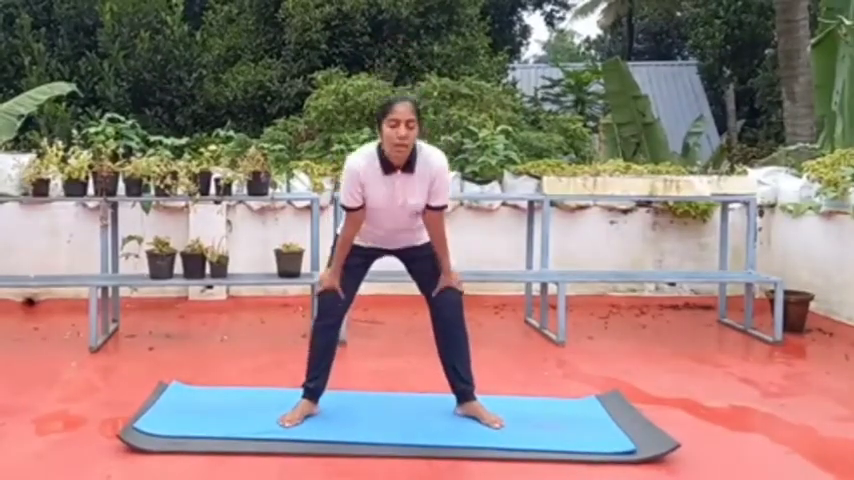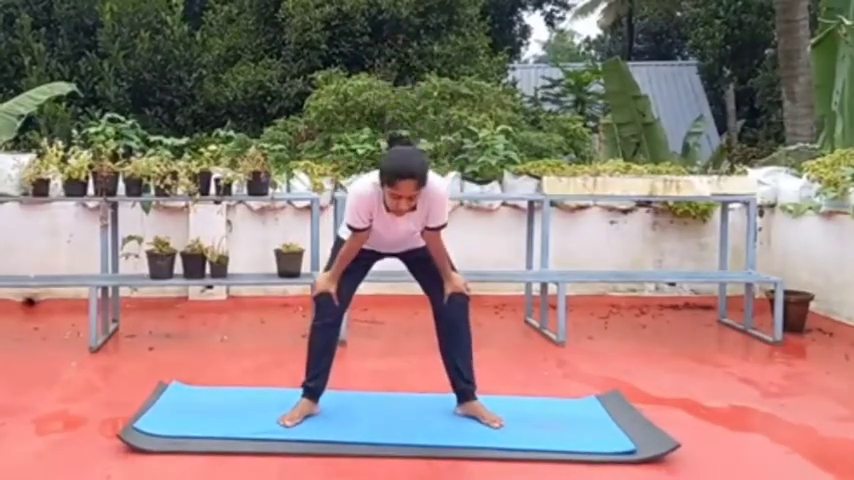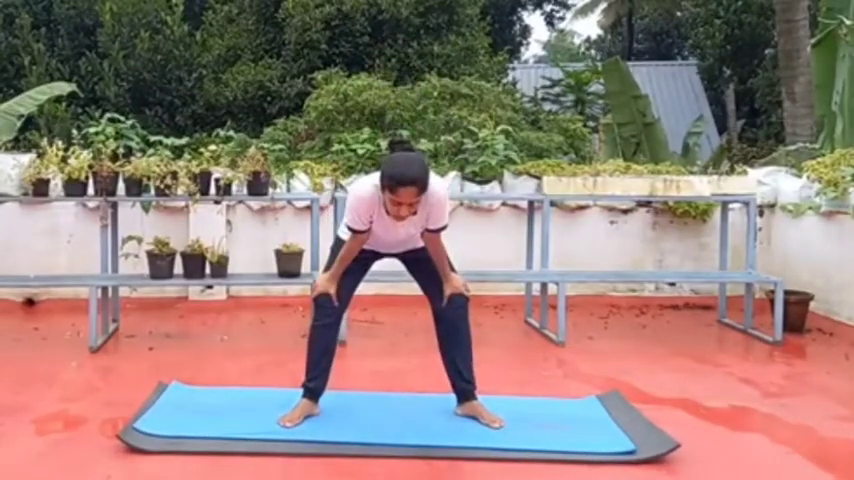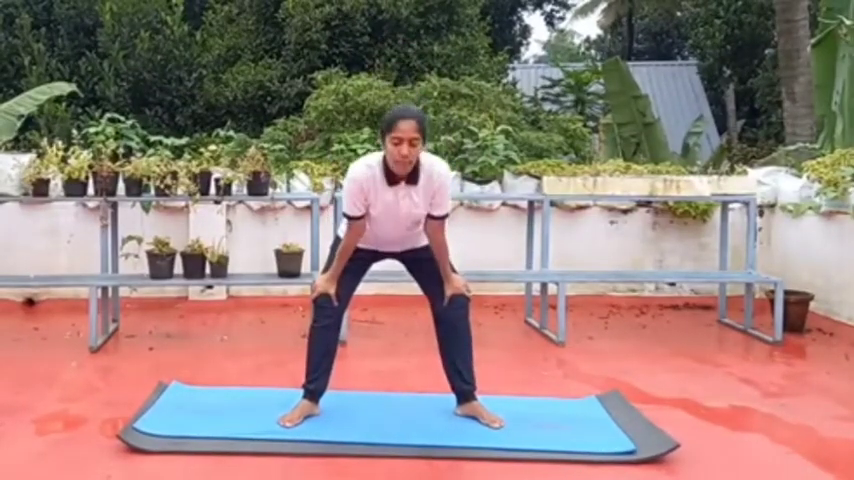
dt=0.5s
person 1, frame 1
left shoulder: (435, 163)
right shoulder: (358, 164)
left elbow: (434, 222)
right elbow: (352, 222)
left wrist: (446, 270)
right wrist: (334, 270)
left hip: (415, 242)
right hip: (363, 242)
left knee: (449, 309)
right knee: (328, 311)
left ankle: (467, 400)
right ankle: (309, 399)
person 1, frame 2
left shoulder: (437, 190)
right shoulder: (362, 190)
left elbow: (432, 239)
right elbow: (356, 240)
left wrist: (449, 277)
right wrist: (331, 276)
left hip: (415, 244)
right hip: (363, 243)
left knee: (454, 303)
right knee: (328, 306)
left ankle: (468, 399)
right ankle: (309, 399)
person 1, frame 3
left shoulder: (438, 192)
right shoulder: (362, 192)
left elbow: (432, 241)
right elbow: (356, 241)
left wrist: (448, 278)
right wrist: (331, 277)
left hip: (414, 245)
right hip: (363, 243)
left knee: (453, 304)
right knee: (327, 305)
left ankle: (468, 399)
right ankle: (309, 399)
person 1, frame 4
left shoulder: (438, 172)
right shoulder: (361, 172)
left elbow: (435, 232)
right elbow: (354, 233)
left wrist: (449, 278)
right wrist: (331, 277)
left hip: (416, 245)
right hip: (363, 244)
left knee: (454, 307)
right knee: (326, 307)
left ankle: (467, 400)
right ankle: (310, 400)
